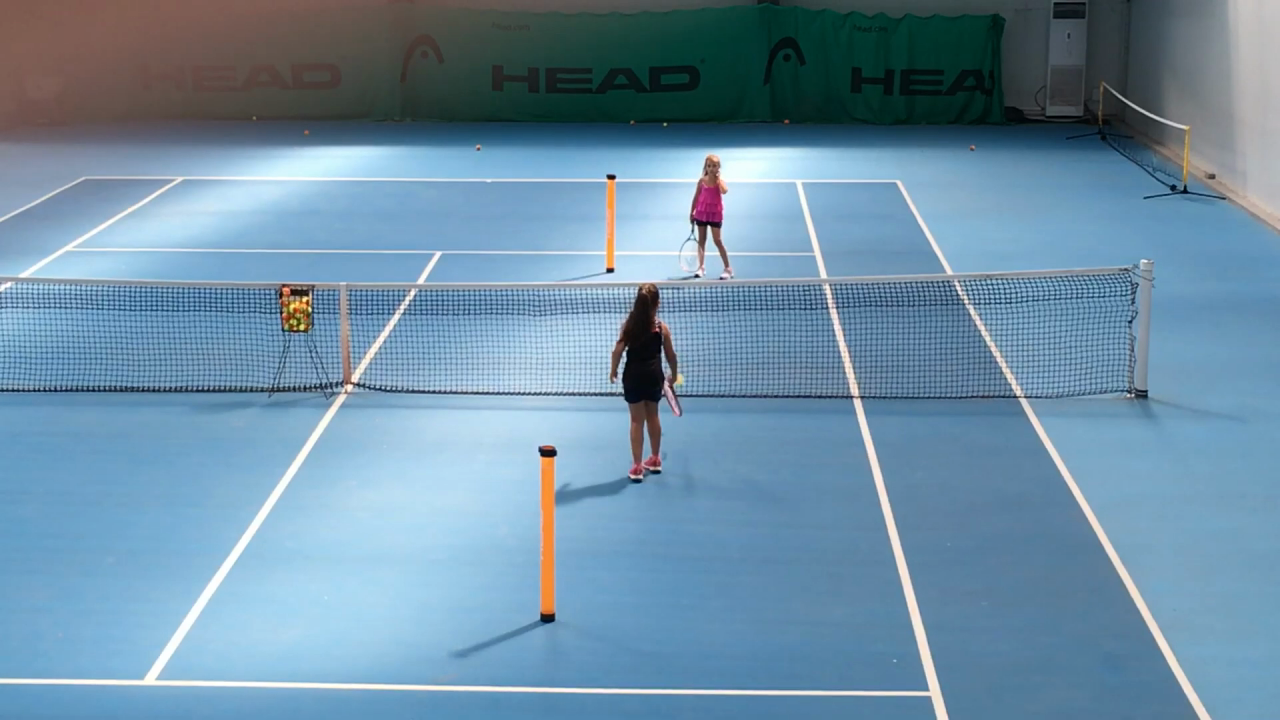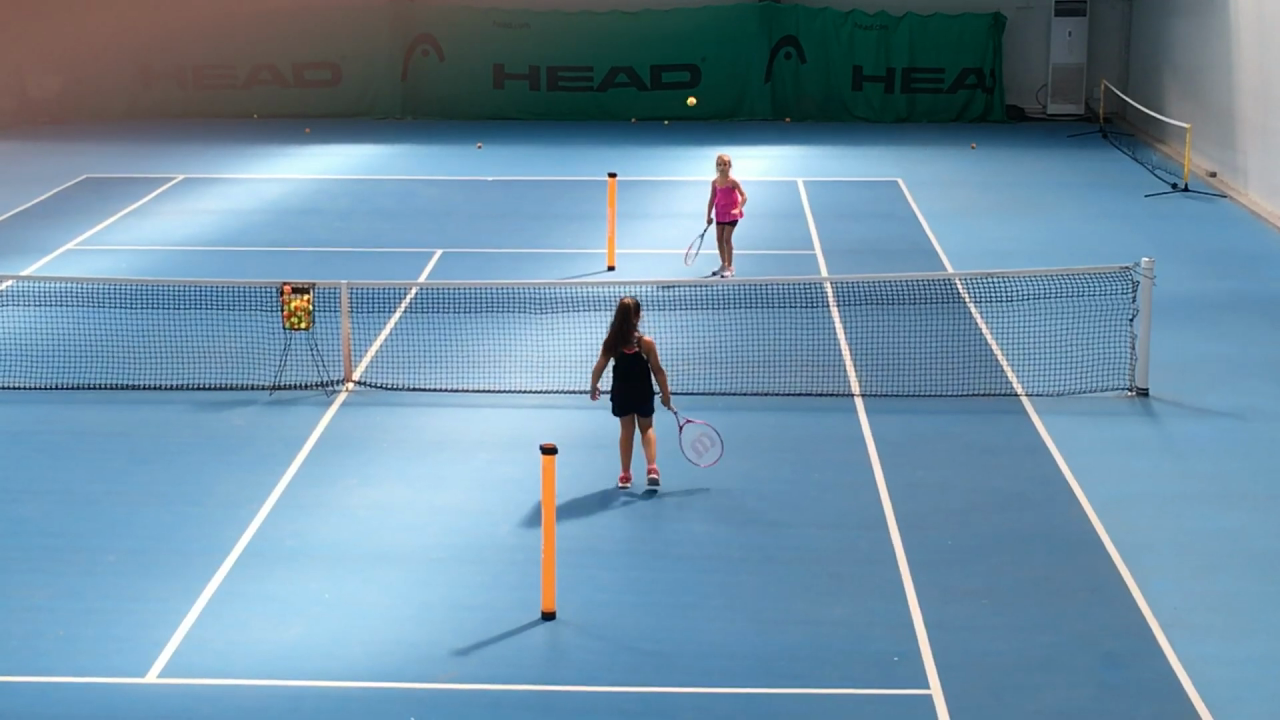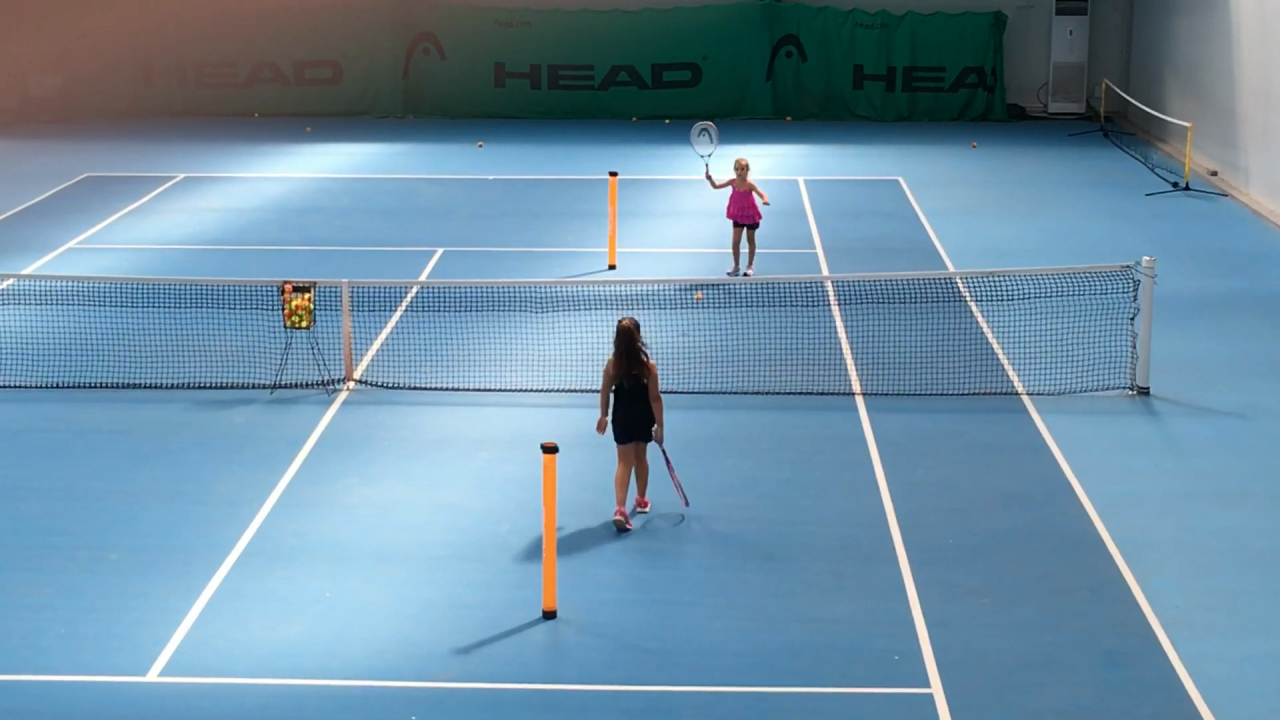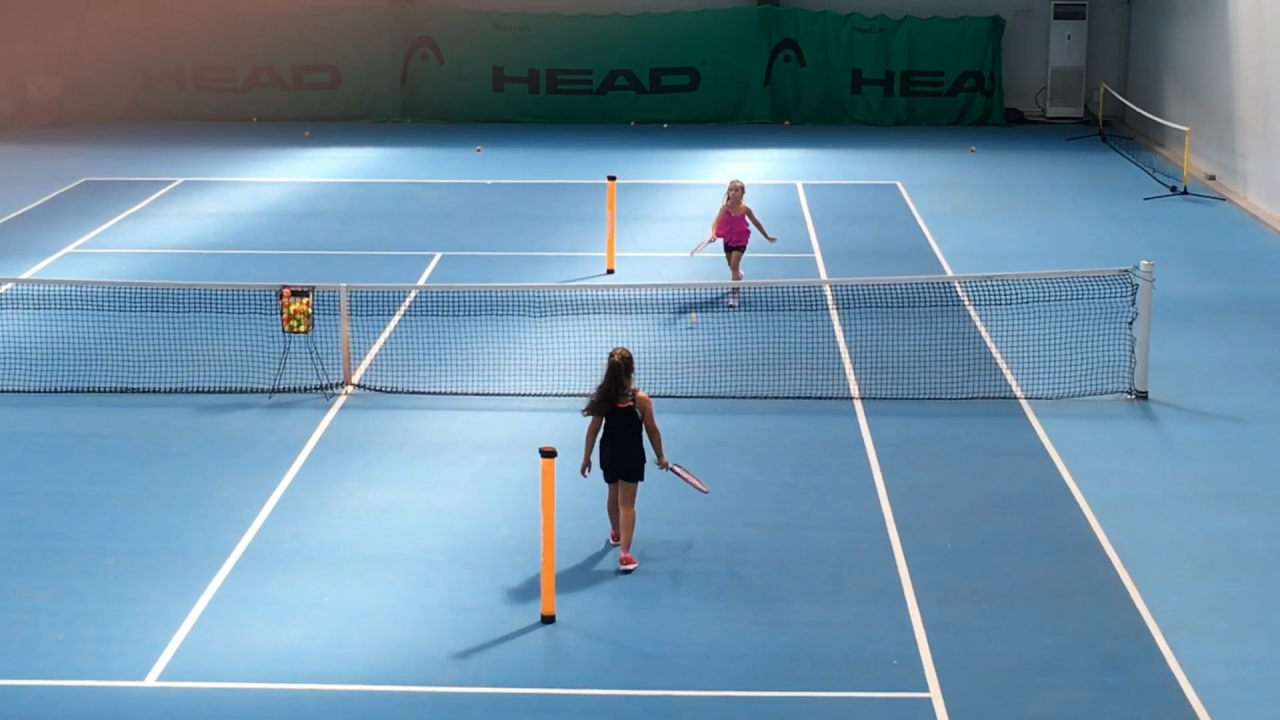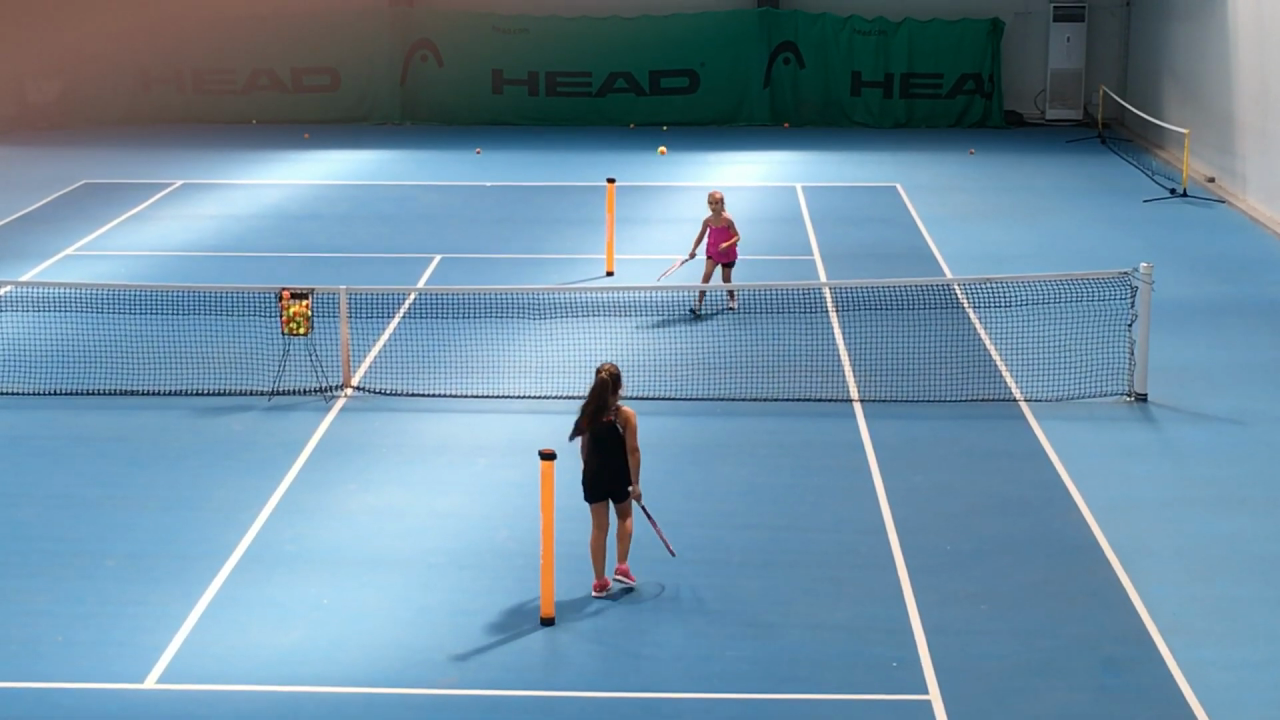
dt=0.7s
person 1, frame 1
left shoulder: (629, 324)
right shoulder: (661, 327)
left elbow: (617, 351)
right elbow: (670, 355)
left wrist: (613, 371)
right wrist: (673, 374)
left hip: (633, 376)
right hip: (654, 376)
left knee: (636, 421)
right knee: (652, 416)
left ankle: (637, 466)
right ankle: (655, 459)
person 1, frame 2
left shoulder: (611, 341)
right shoulder: (646, 342)
left elbow: (598, 369)
right elbow: (657, 371)
left wrist: (593, 387)
right wrist: (665, 393)
left hip: (621, 393)
right hip: (643, 393)
left knee: (626, 431)
right knee: (647, 429)
left ankle: (625, 475)
right ankle: (652, 468)
person 1, frame 3
left shoulder: (611, 364)
right shoulder: (648, 365)
left elbow: (605, 393)
right elbow: (655, 397)
left wrist: (603, 416)
right wrist: (659, 425)
left hip: (622, 419)
right hip: (644, 419)
left knee: (624, 463)
right knee: (641, 459)
left ankle: (620, 510)
right ankle: (641, 500)
person 1, frame 4
left shoulder: (604, 397)
right shoulder: (641, 399)
left elbow: (593, 430)
right elbow: (652, 431)
left wrist: (586, 457)
right wrist: (660, 456)
left hip: (608, 454)
right hip: (632, 456)
left knee: (614, 495)
right knee: (627, 503)
left ankle: (616, 533)
right ankle: (625, 555)
person 1, frame 5
left shoulder: (589, 414)
right shoulder: (626, 415)
left elbow: (584, 448)
right elbow: (633, 451)
right wrist: (635, 482)
left hip: (593, 477)
right hip: (618, 476)
left knee: (599, 528)
right knee: (625, 518)
left ankle: (600, 583)
right ankle: (622, 568)
